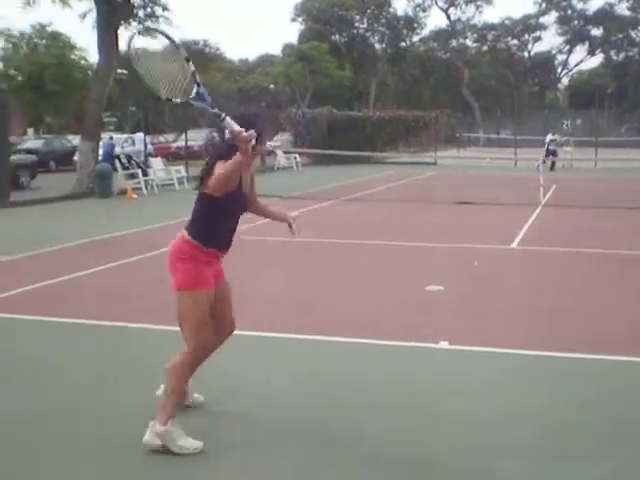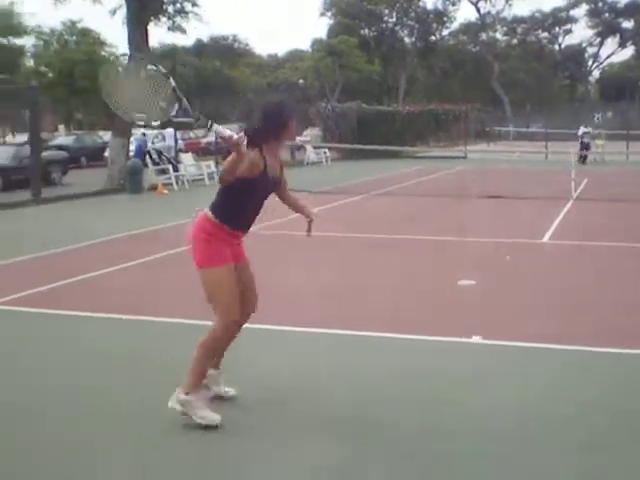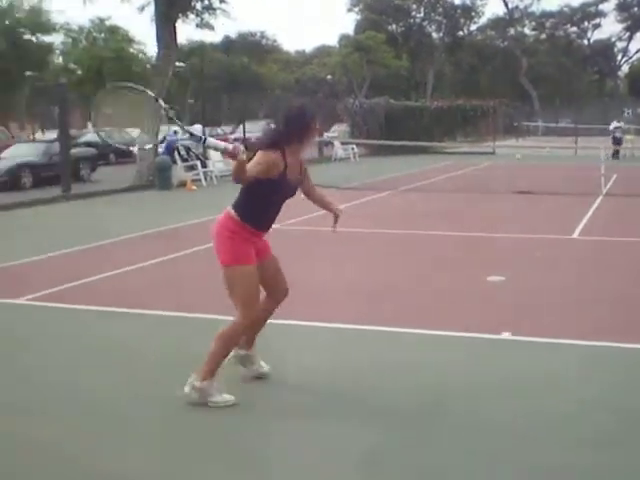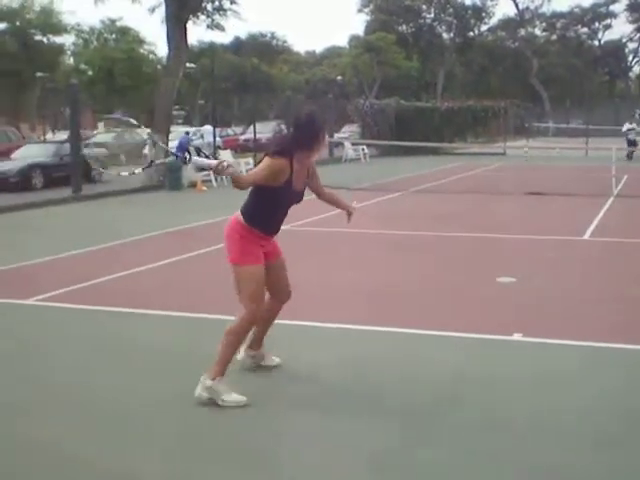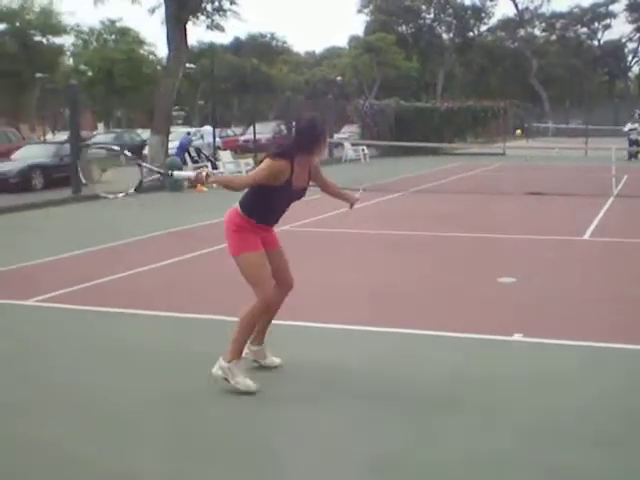
dt=0.1s
person 1, frame 1
left shoulder: (245, 173)
right shoulder: (226, 168)
left elbow: (251, 203)
right elbow: (214, 190)
left wrist: (283, 216)
right wrist: (244, 157)
left hip: (210, 258)
right hip: (190, 256)
left knee: (224, 327)
right knee: (196, 344)
left ankle: (174, 385)
right ankle: (162, 426)
person 1, frame 2
left shoulder: (275, 160)
right shoulder: (249, 155)
left elbow: (283, 192)
right elbow: (224, 177)
left wrist: (305, 211)
right wrist: (236, 153)
left hip: (231, 238)
right hip: (211, 236)
left knee: (247, 306)
right knee: (228, 319)
left ankle: (209, 371)
right ankle: (187, 394)
person 1, frame 3
left shoulder: (298, 161)
right shoulder: (272, 156)
left elbow: (310, 191)
right elbow: (243, 176)
left wrist: (332, 209)
right wrist: (239, 162)
left hip: (254, 235)
right hip: (234, 233)
left knee: (278, 292)
right knee: (246, 315)
left ankle: (243, 350)
right ankle: (200, 381)
person 1, frame 4
left shoulder: (307, 166)
right shoulder: (278, 163)
left elbow: (320, 192)
right elbow: (244, 182)
left wrist: (346, 206)
right wrist: (229, 172)
left hip: (264, 237)
right hip: (244, 235)
left knee: (282, 294)
right knee: (253, 311)
left ankle: (253, 350)
right ankle: (212, 381)
person 1, frame 5
left shoulder: (310, 166)
right shoulder: (280, 165)
left elbow: (326, 185)
right elbow: (243, 182)
left wrist: (349, 197)
right wrist: (214, 178)
left hip: (263, 228)
right hip: (242, 226)
left knee: (283, 287)
right knee: (267, 296)
left ankle: (256, 347)
right ankle: (228, 362)
